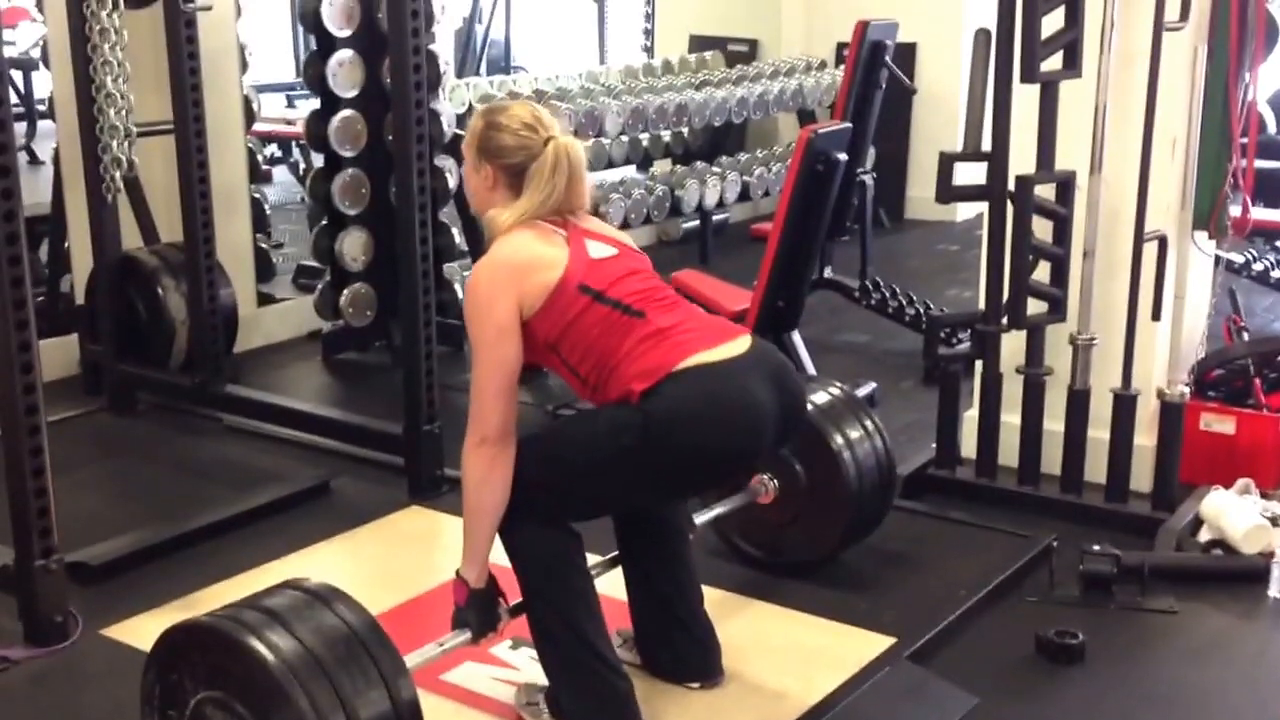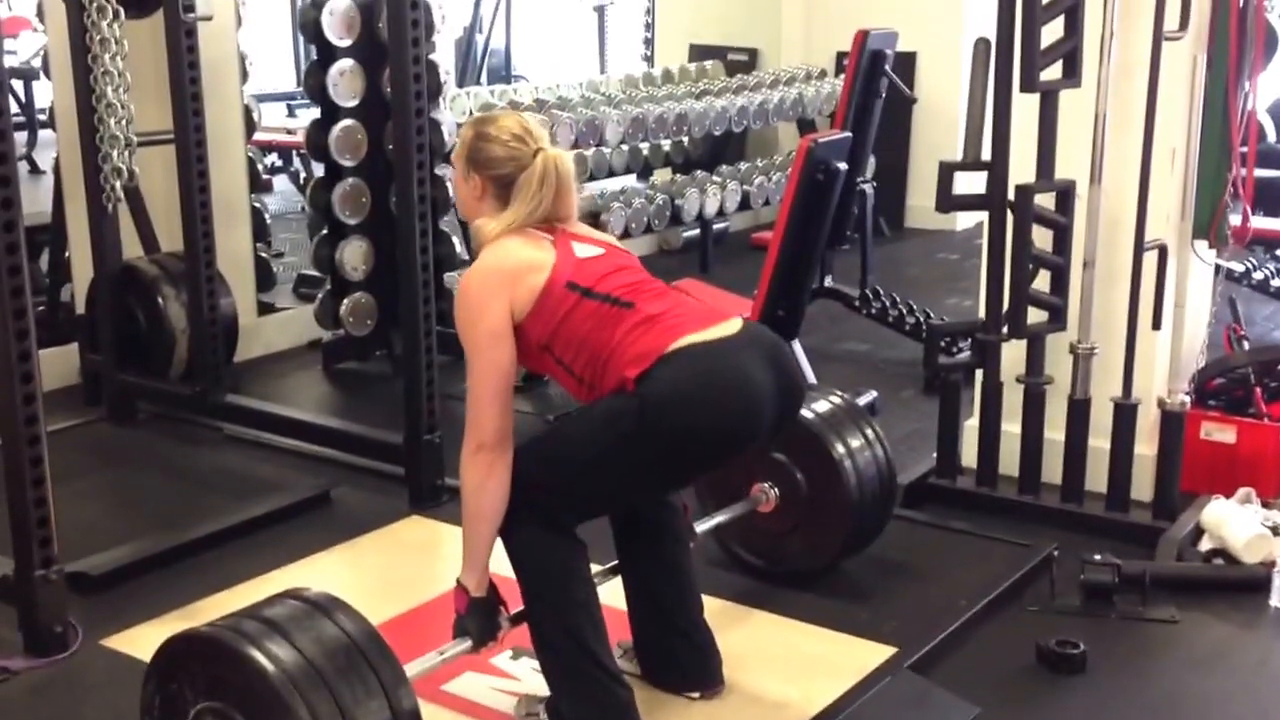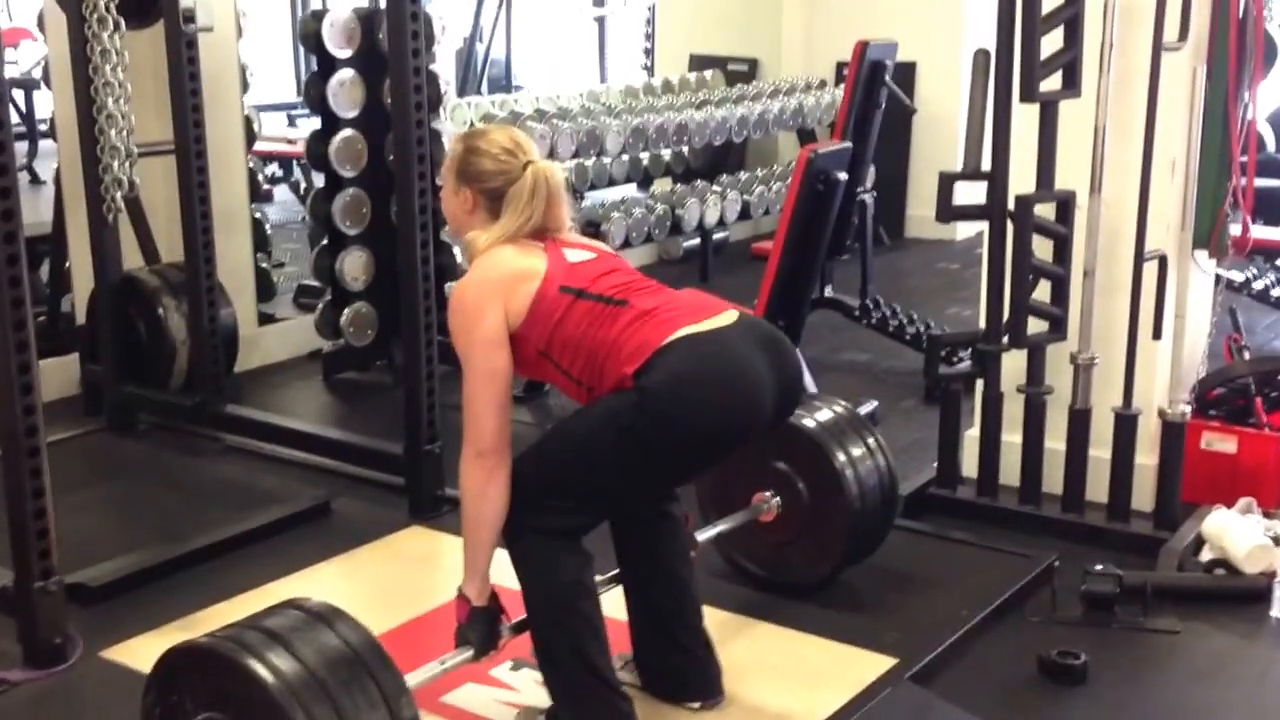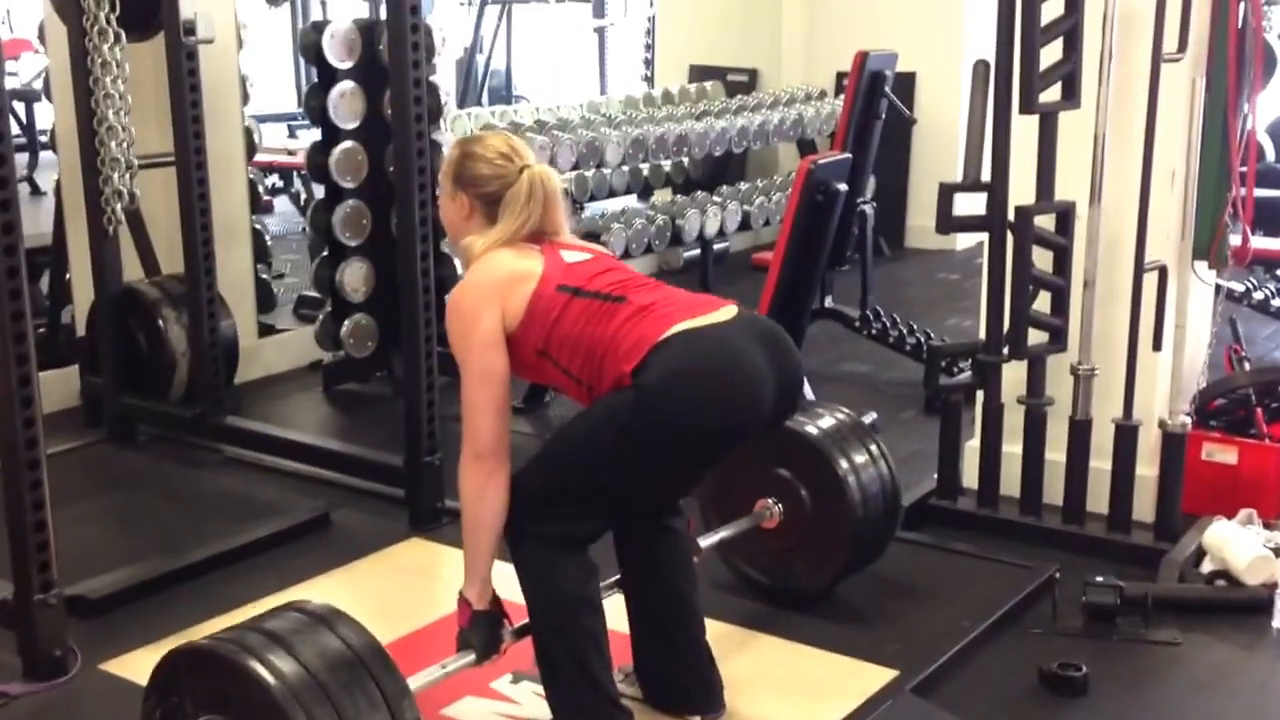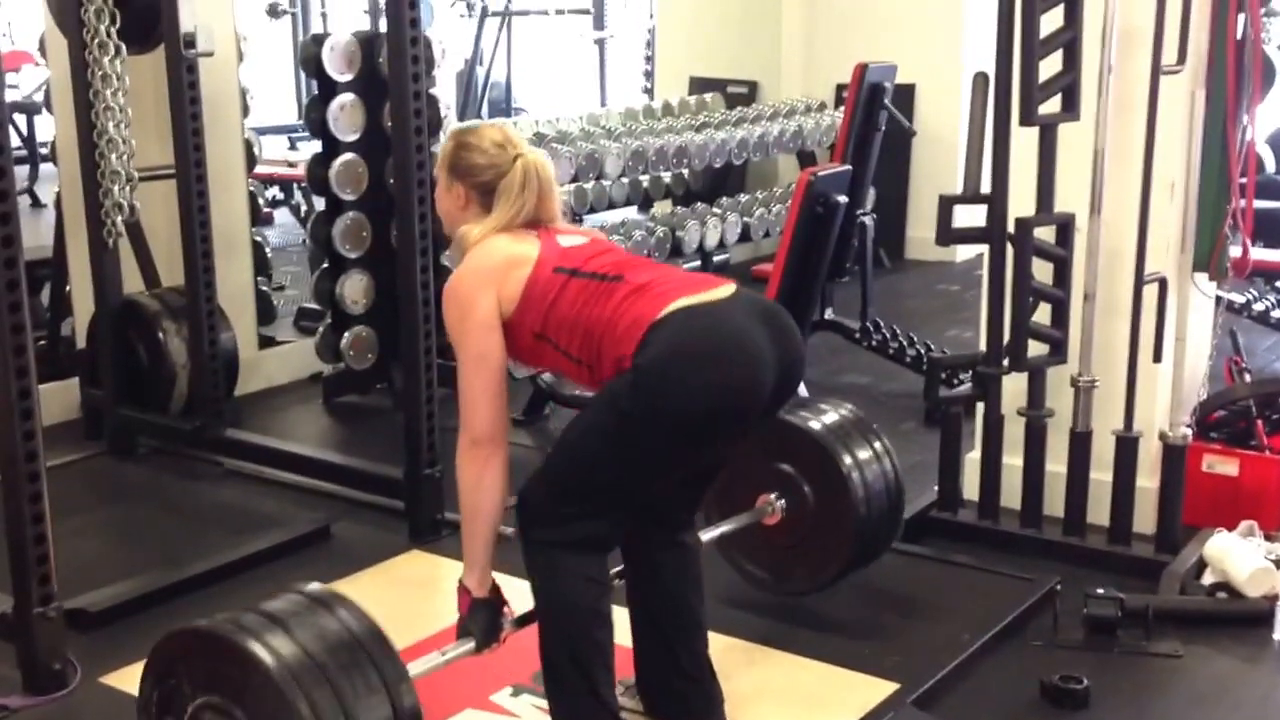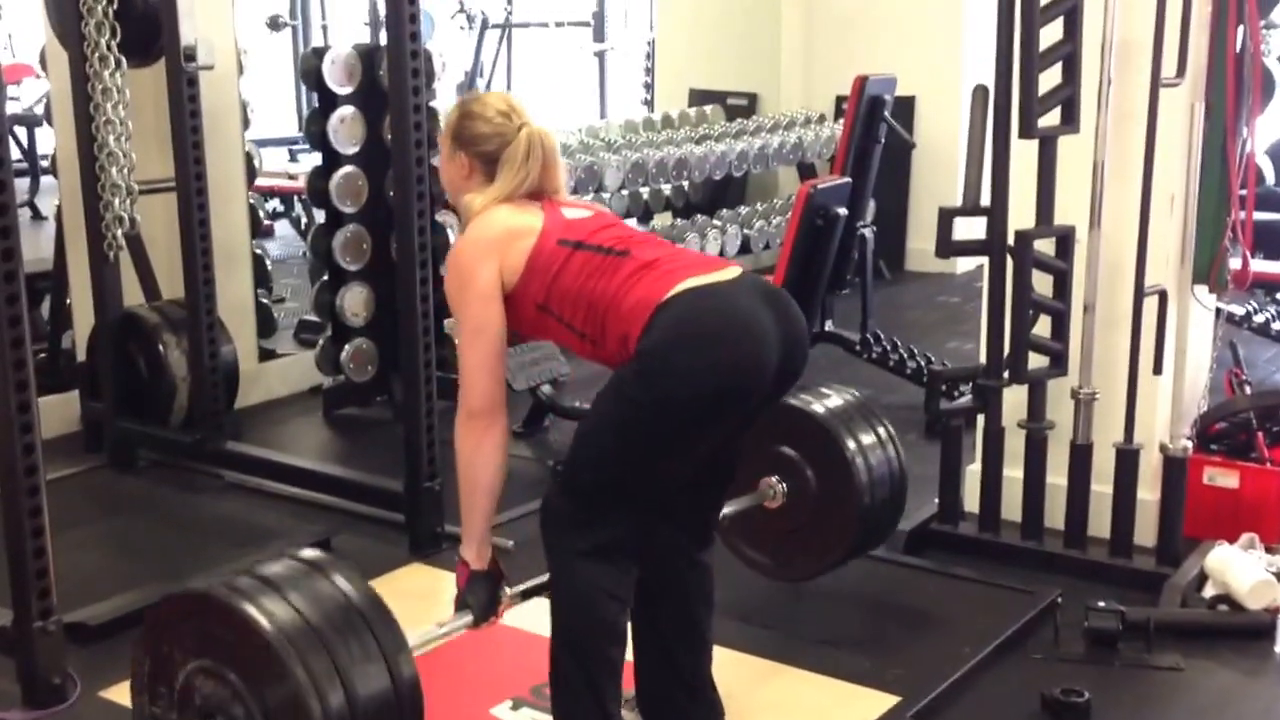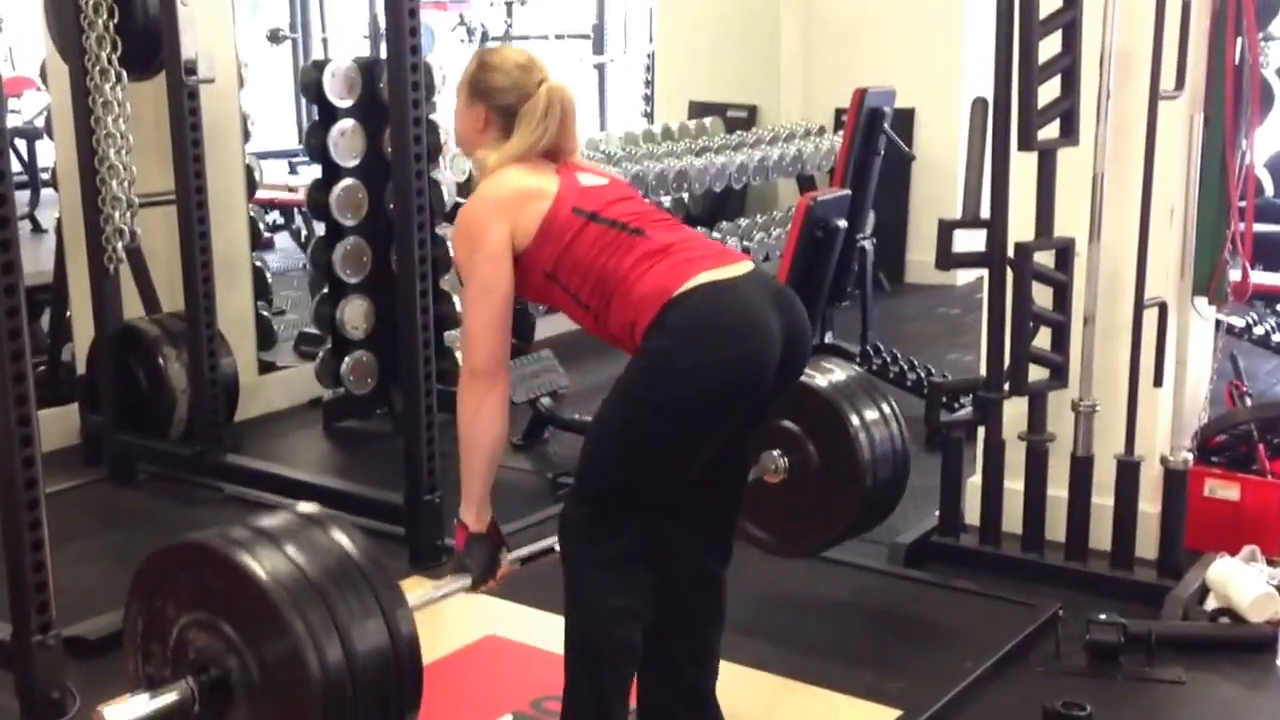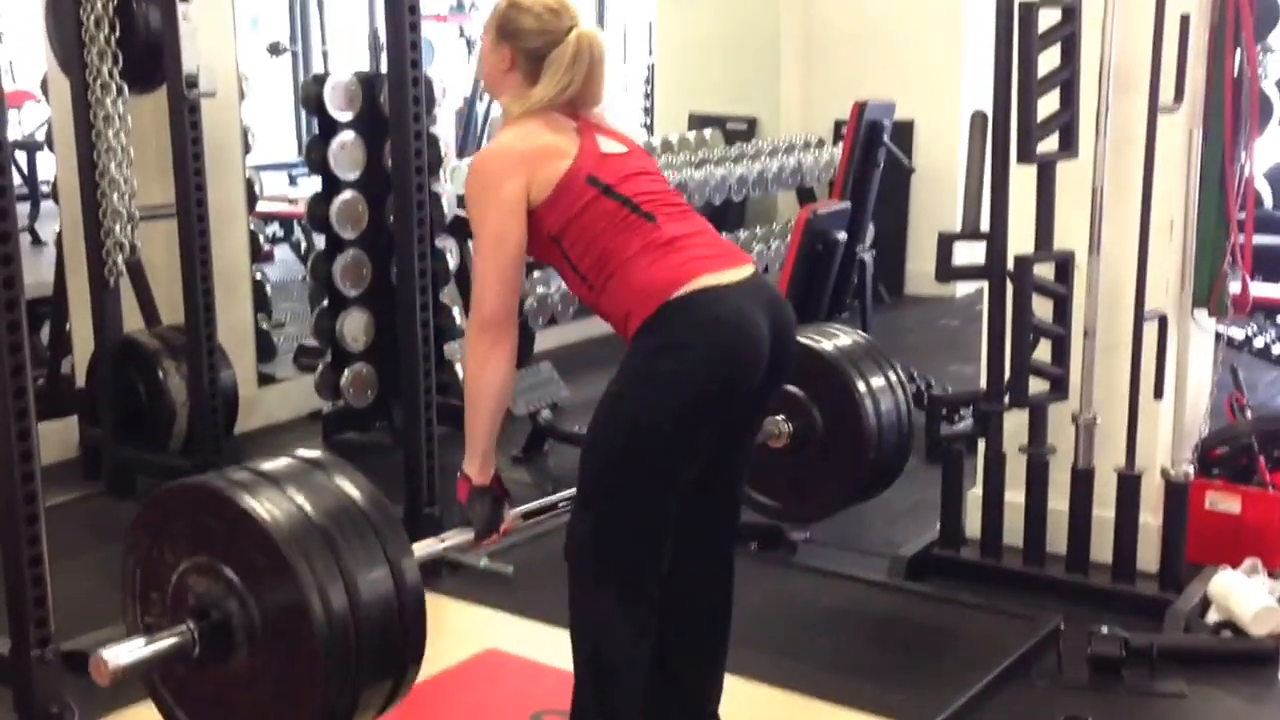
dt=0.2s
person 1, frame 1
left shoulder: (499, 271)
right shoulder: (592, 232)
left elbow: (491, 439)
left wrist: (473, 576)
left hip: (706, 410)
right hip: (771, 384)
left knee: (524, 495)
right knee: (630, 455)
right ankle: (682, 651)
person 1, frame 2
left shoulder: (488, 277)
right shoulder: (580, 239)
left elbow: (488, 446)
left wrist: (473, 584)
left hip: (701, 390)
right hip: (769, 366)
left knee: (528, 502)
right knee: (630, 468)
right ankle: (682, 661)
person 1, frame 3
left shoulder: (481, 288)
right shoulder: (572, 249)
left elbow: (487, 454)
left wrist: (475, 592)
left hip: (699, 384)
right hip: (768, 359)
left knee: (534, 510)
right knee: (631, 478)
right ankle: (683, 672)
person 1, frame 4
left shoulder: (477, 292)
right shoulder: (568, 251)
left elbow: (485, 457)
left wrist: (476, 594)
left hip: (698, 378)
right hip: (768, 355)
left knee: (540, 519)
right knee: (637, 492)
person 1, frame 5
left shoulder: (474, 278)
right shoulder: (565, 239)
left elbow: (482, 443)
left wrist: (476, 583)
left hip: (696, 359)
right hip: (770, 335)
left knee: (556, 524)
right knee: (654, 508)
person 1, frame 6
left shoulder: (477, 246)
right shoulder: (569, 212)
left elbow: (482, 415)
left wrist: (475, 555)
left hip: (700, 342)
right hip: (771, 318)
left knee: (583, 530)
right knee: (674, 520)
person 1, frame 7
left shoulder: (489, 205)
right shoulder: (584, 175)
left elbow: (485, 377)
left wrist: (475, 519)
left hip: (703, 335)
right hip: (772, 313)
left knee: (601, 543)
right knee: (692, 533)
person 1, frame 8
left shoulder: (508, 154)
right shoulder: (602, 132)
left elbow: (493, 326)
left wrist: (479, 473)
left hip: (691, 334)
right hip: (761, 312)
left knee: (611, 561)
right knee: (700, 543)
